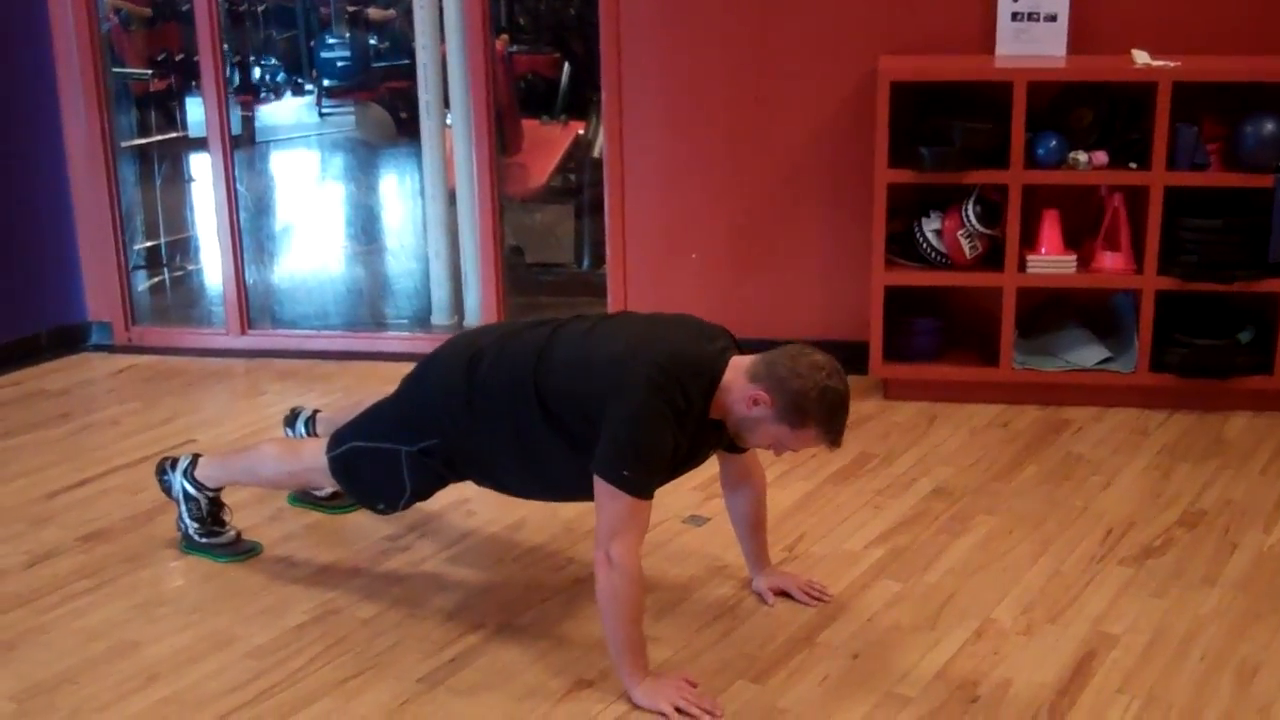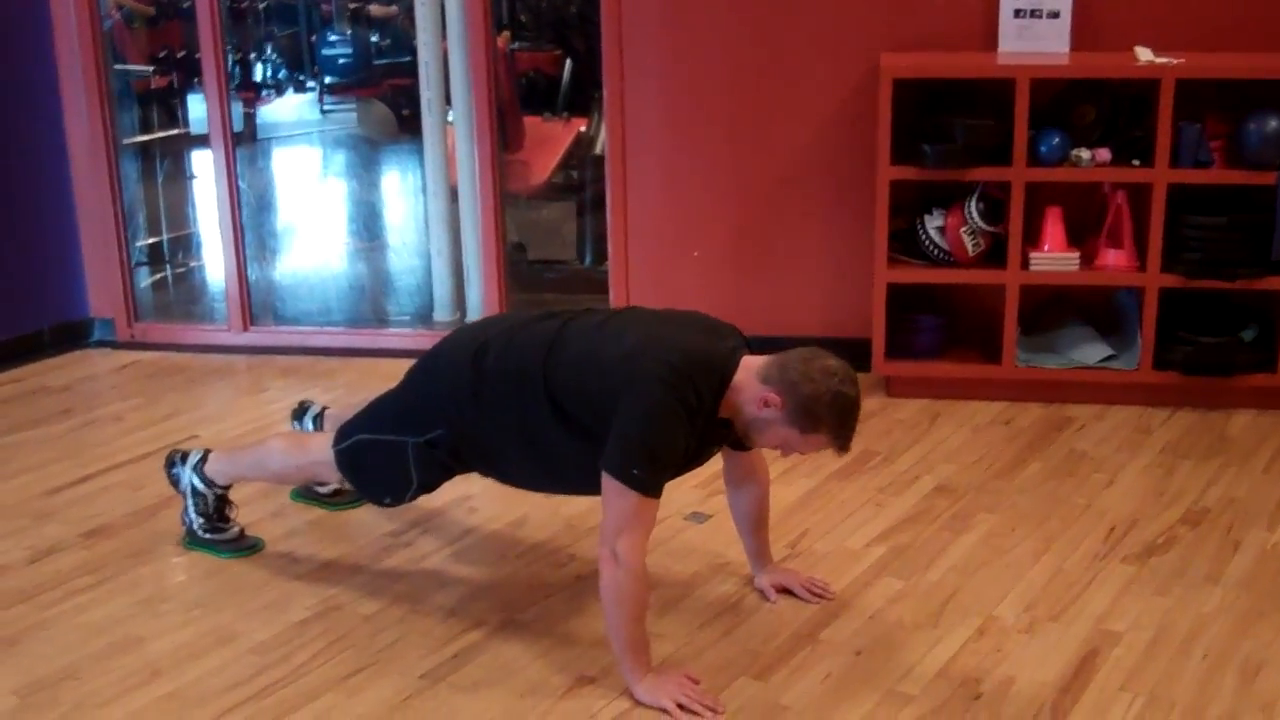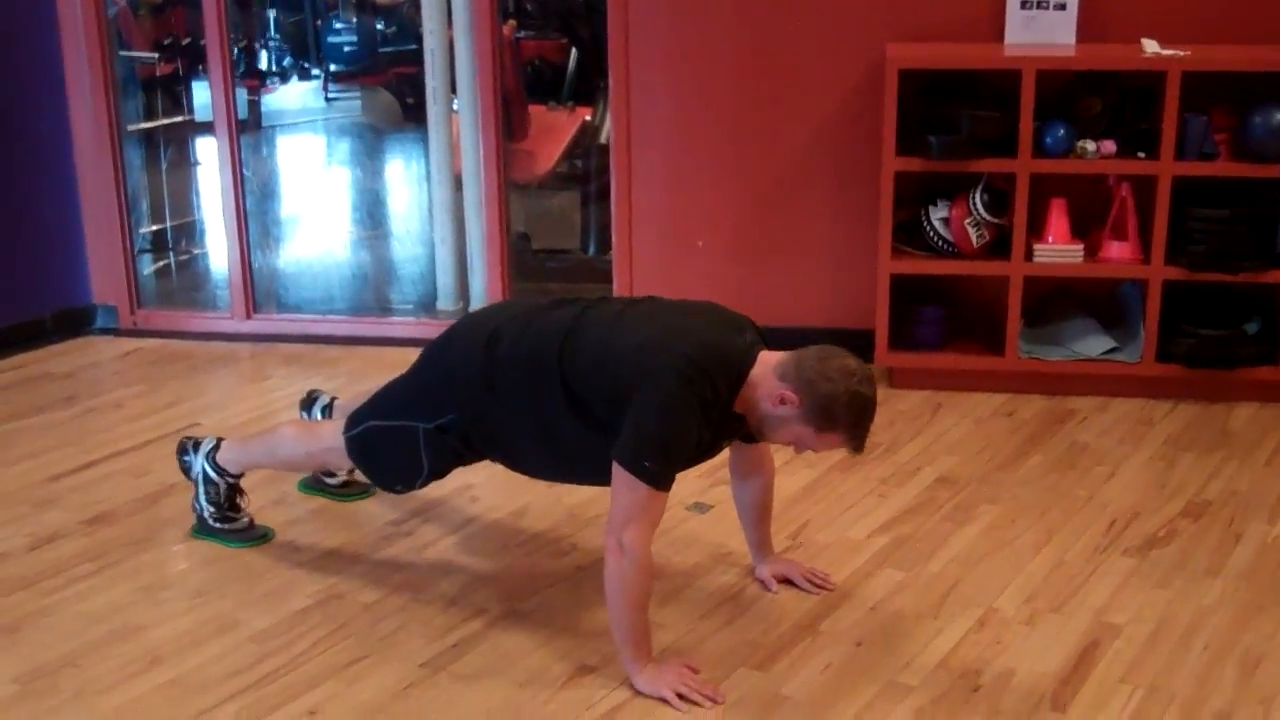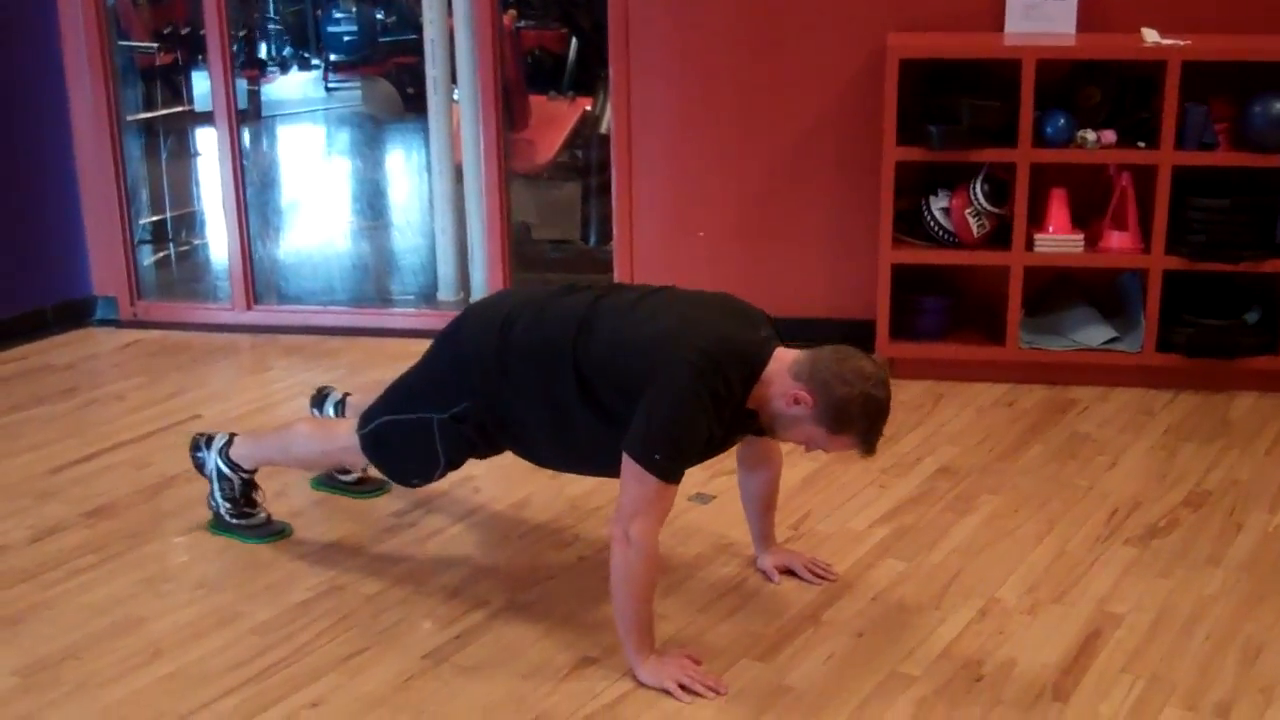
dt=0.1s
person 1, frame 1
left shoulder: (729, 371)
right shoulder: (653, 401)
left elbow: (740, 474)
right elbow: (615, 552)
left wrist: (760, 568)
left hip: (495, 378)
right hip: (457, 404)
right knee: (330, 464)
left ankle: (313, 422)
right ankle: (193, 477)
person 1, frame 2
left shoulder: (740, 369)
right shoulder: (664, 401)
left elbow: (744, 471)
right elbow: (620, 550)
left wrist: (762, 565)
left hip: (505, 368)
right hip: (466, 392)
right knee: (337, 461)
left ankle: (320, 419)
right ankle: (201, 473)
person 1, frame 3
left shoulder: (749, 361)
right shoulder: (681, 394)
left elbow: (750, 461)
right elbow: (626, 541)
left wrist: (763, 555)
right wrist: (640, 666)
left hip: (513, 356)
right hip: (476, 375)
right knee: (346, 449)
left ankle: (327, 407)
right ankle: (213, 461)
person 1, frame 4
left shoulder: (763, 355)
right shoulder: (693, 388)
left elbow: (759, 454)
right elbow: (632, 532)
left wrist: (766, 546)
right wrist: (643, 658)
left hip: (527, 337)
right hip: (491, 361)
right knee: (362, 445)
left ankle: (340, 405)
right ankle: (227, 456)
